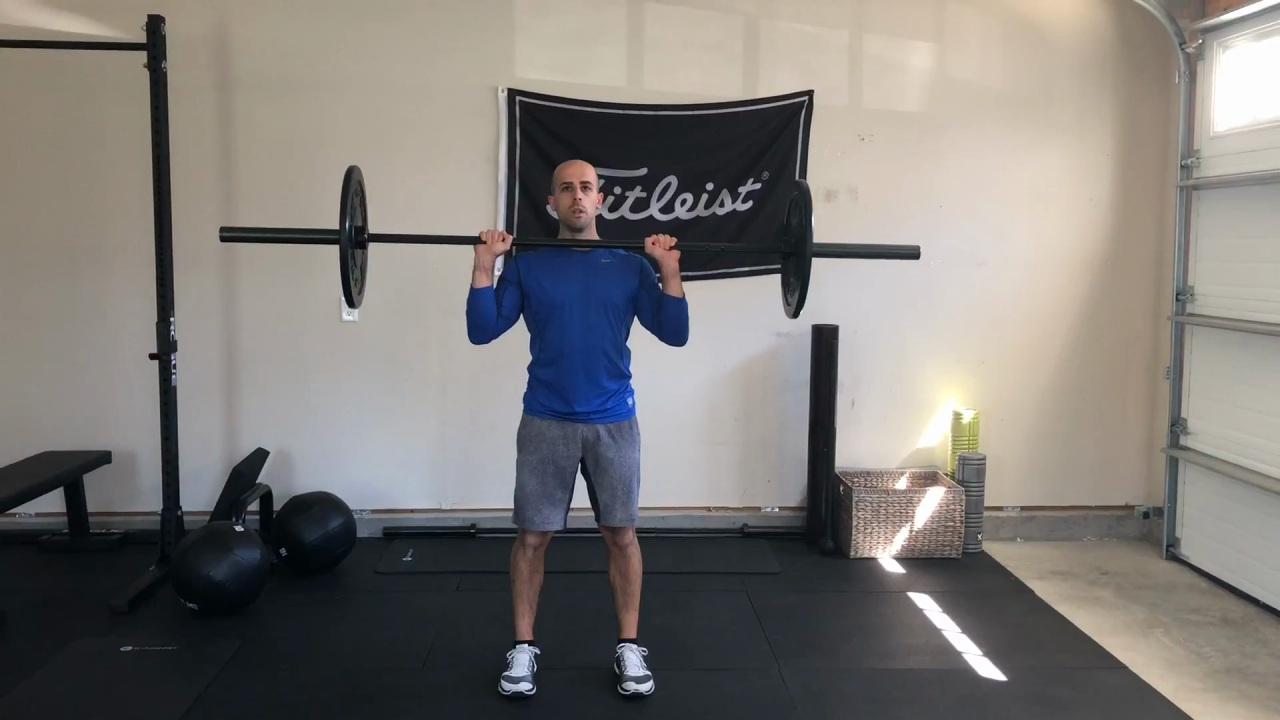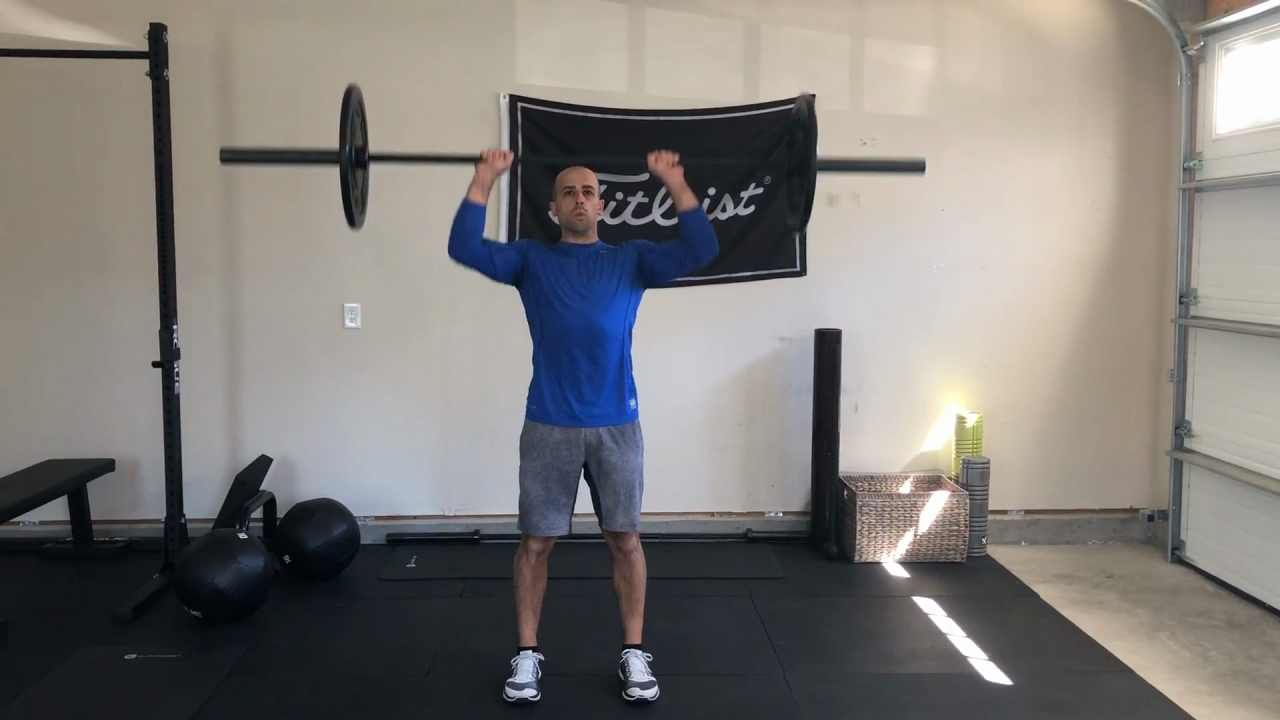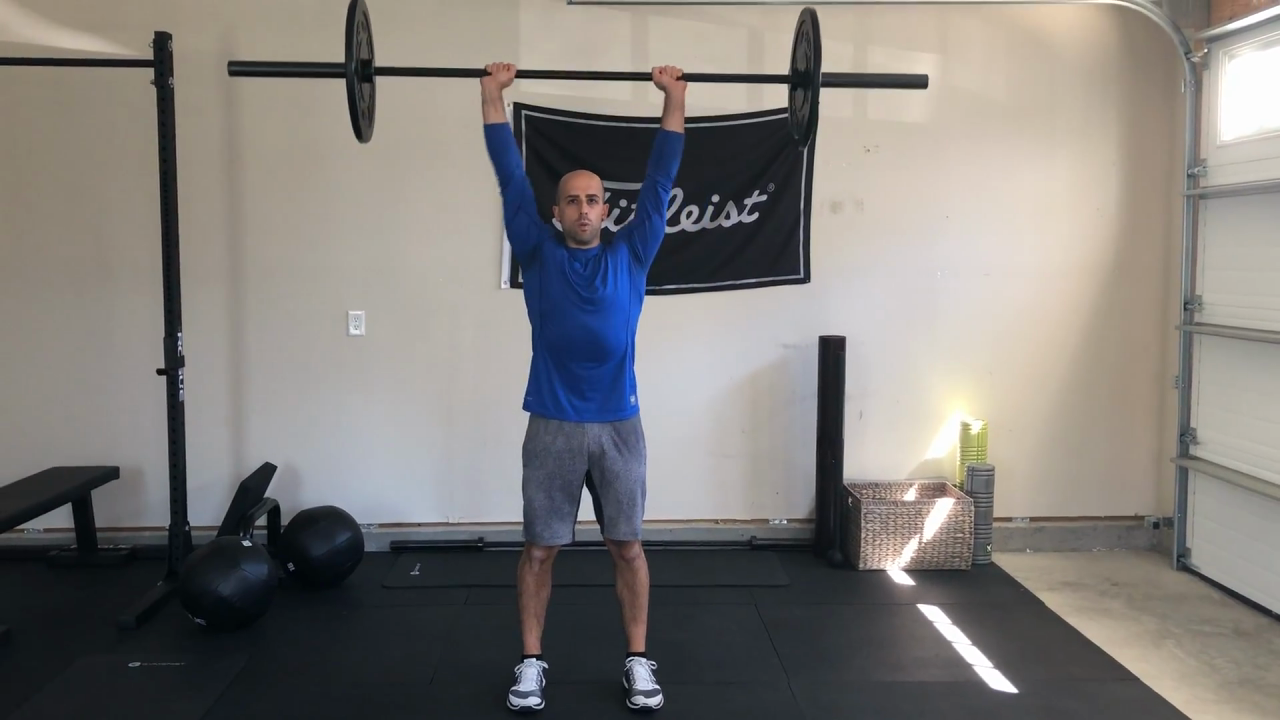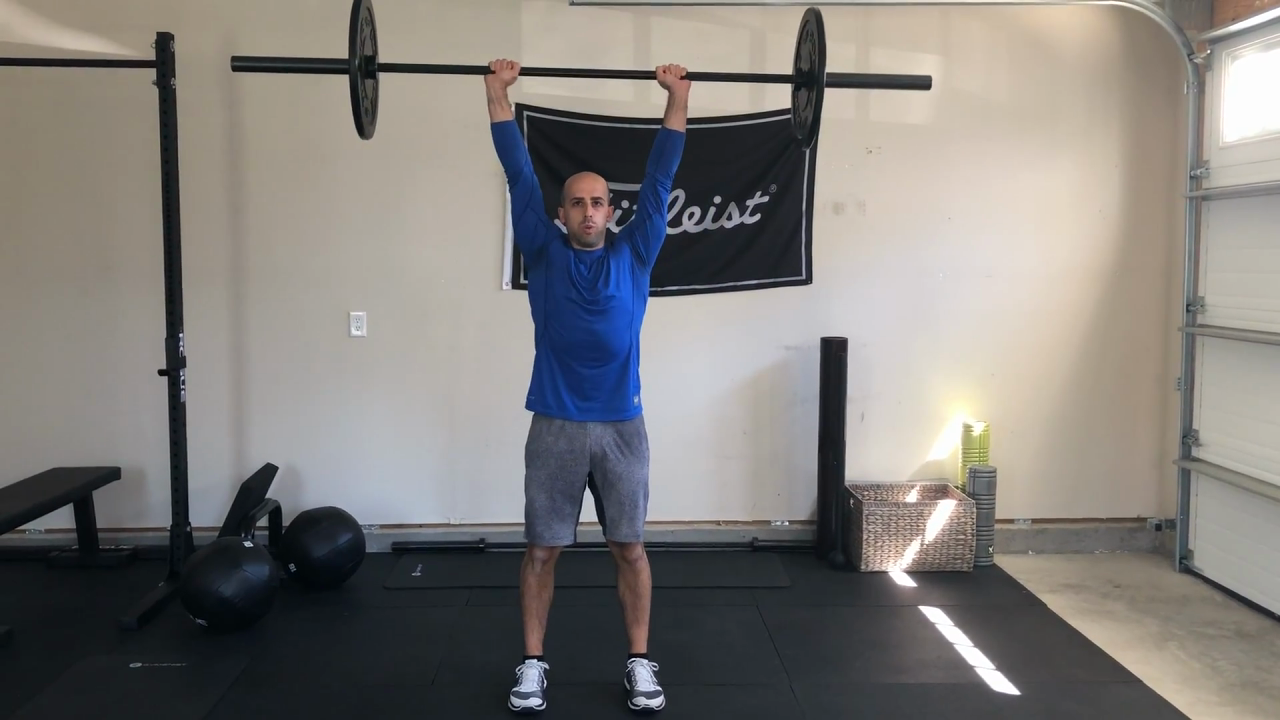
dt=0.5s
person 1, frame 1
left shoulder: (631, 267)
right shoulder: (527, 266)
left elbow: (676, 334)
right elbow: (481, 331)
left wrist: (669, 270)
right wrist: (483, 266)
left hip: (614, 422)
right hip: (545, 422)
left knee: (621, 535)
right knee: (532, 536)
left ankle: (629, 648)
right ankle: (523, 648)
person 1, frame 2
left shoulder: (632, 259)
right shoulder: (532, 259)
left elbow: (701, 247)
right elbow: (464, 246)
left wrist: (675, 184)
right wrist: (484, 180)
left hip: (617, 423)
right hip: (548, 424)
left knee: (625, 539)
right knee: (535, 542)
left ankle: (633, 653)
right ankle: (526, 654)
person 1, frame 3
left shoulder: (632, 254)
right shoulder: (537, 252)
left elbow: (660, 176)
right elbow: (508, 170)
left wrist: (674, 97)
right wrist: (492, 92)
left hip: (620, 428)
right hip: (552, 430)
left knee: (628, 548)
right knee: (539, 550)
left ankle: (638, 661)
right ankle: (532, 662)
person 1, frame 4
left shoulder: (634, 255)
right shoulder: (542, 253)
left elbow: (660, 175)
right elbow: (518, 171)
left wrist: (677, 96)
right wrist: (497, 93)
left hip: (621, 428)
right hip: (555, 430)
left knee: (629, 548)
right knee: (541, 551)
left ankle: (639, 662)
right ankle: (532, 663)
